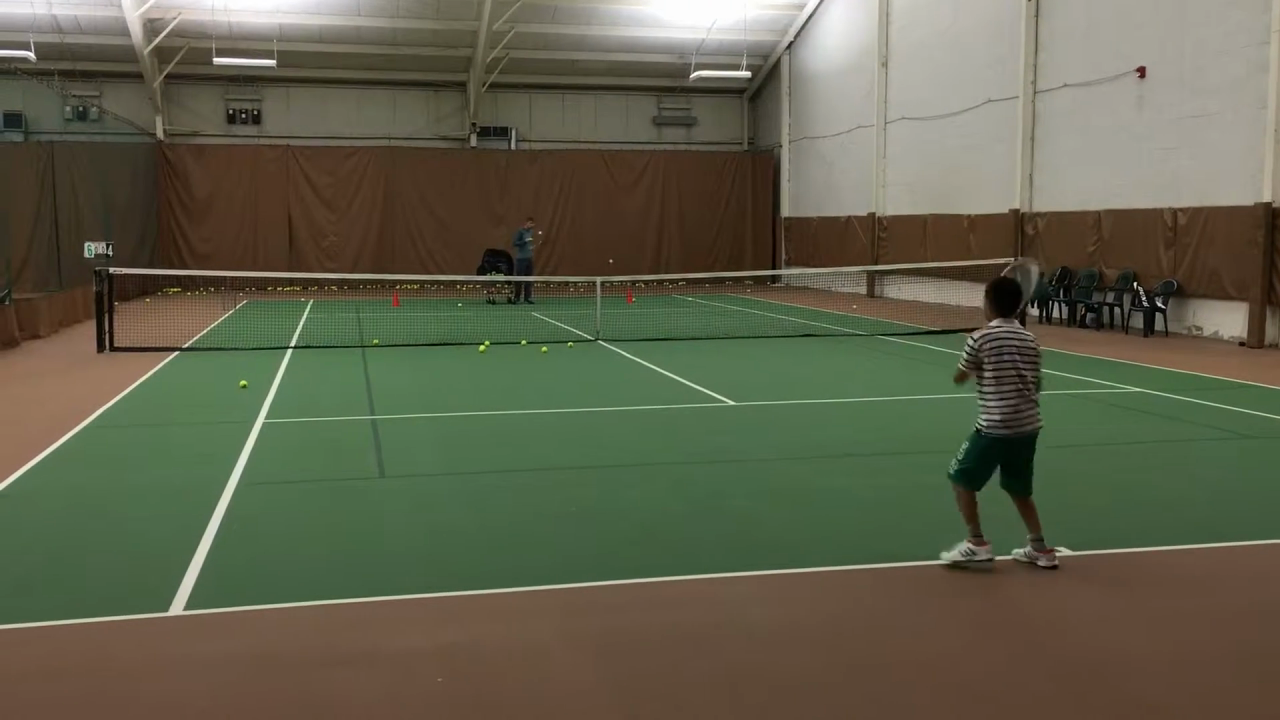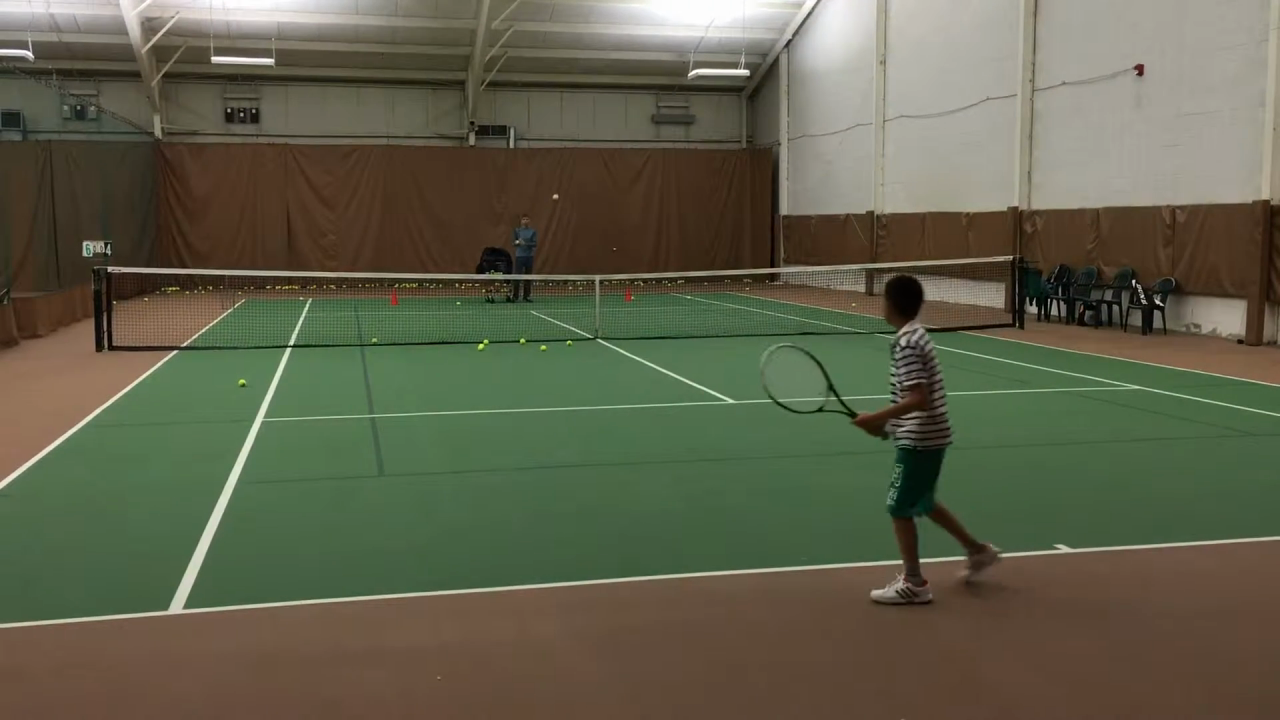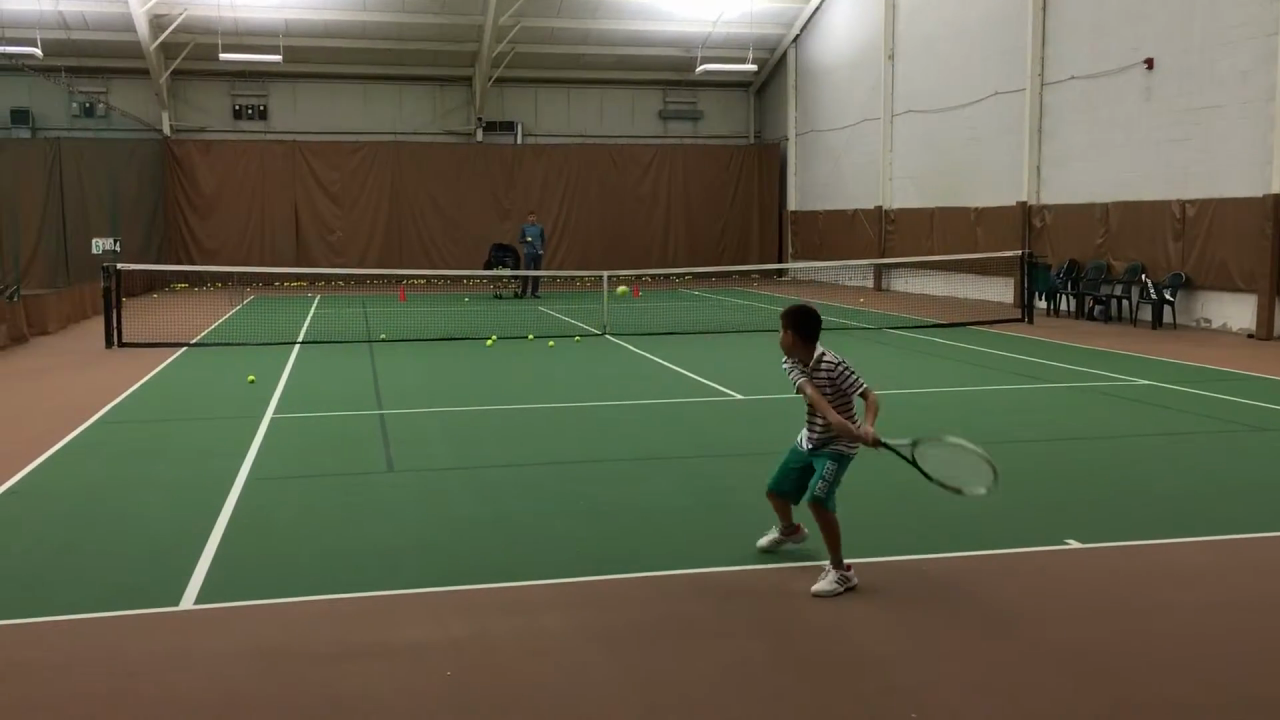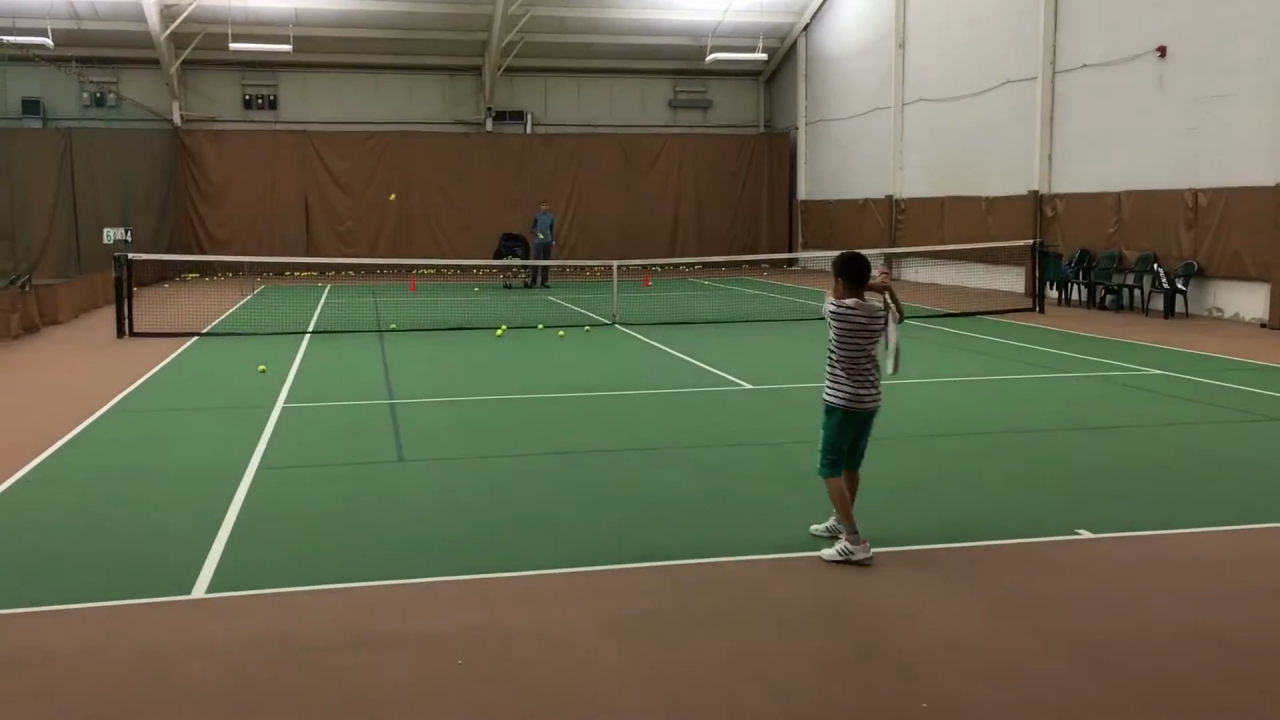
dt=1s
person 1, frame 1
left shoulder: (980, 338)
right shoulder: (1030, 340)
left elbow: (959, 378)
right elbow: (1035, 385)
left hip: (995, 427)
right hip: (1028, 425)
left knee: (961, 479)
right knee: (1018, 488)
left ankle: (976, 542)
right ankle: (1040, 549)
person 1, frame 2
left shoulder: (907, 344)
right shoulder: (912, 338)
left elbow: (920, 398)
left wrist: (878, 418)
right wrist: (882, 419)
left hip: (920, 440)
right hip: (924, 436)
left knee: (900, 508)
right knee: (923, 503)
left ankle: (913, 583)
right ankle: (979, 550)
person 1, frame 3
left shoulder: (834, 365)
right shoulder: (790, 363)
left elbow: (870, 397)
right elbow: (814, 396)
left wrist: (867, 426)
right wrist: (843, 423)
left hip: (837, 447)
right hip: (809, 442)
left knee: (818, 501)
right knee: (775, 490)
left ankle: (840, 570)
right ankle: (789, 530)
person 1, frame 4
left shoulder: (838, 311)
right shoulder: (880, 313)
left elbow: (830, 296)
right elbow: (899, 313)
left wrist: (872, 286)
right wrist: (886, 289)
left hip: (842, 401)
right hip: (870, 401)
left knee: (830, 470)
right knee: (849, 465)
left ankle: (854, 542)
right ankle: (840, 523)
